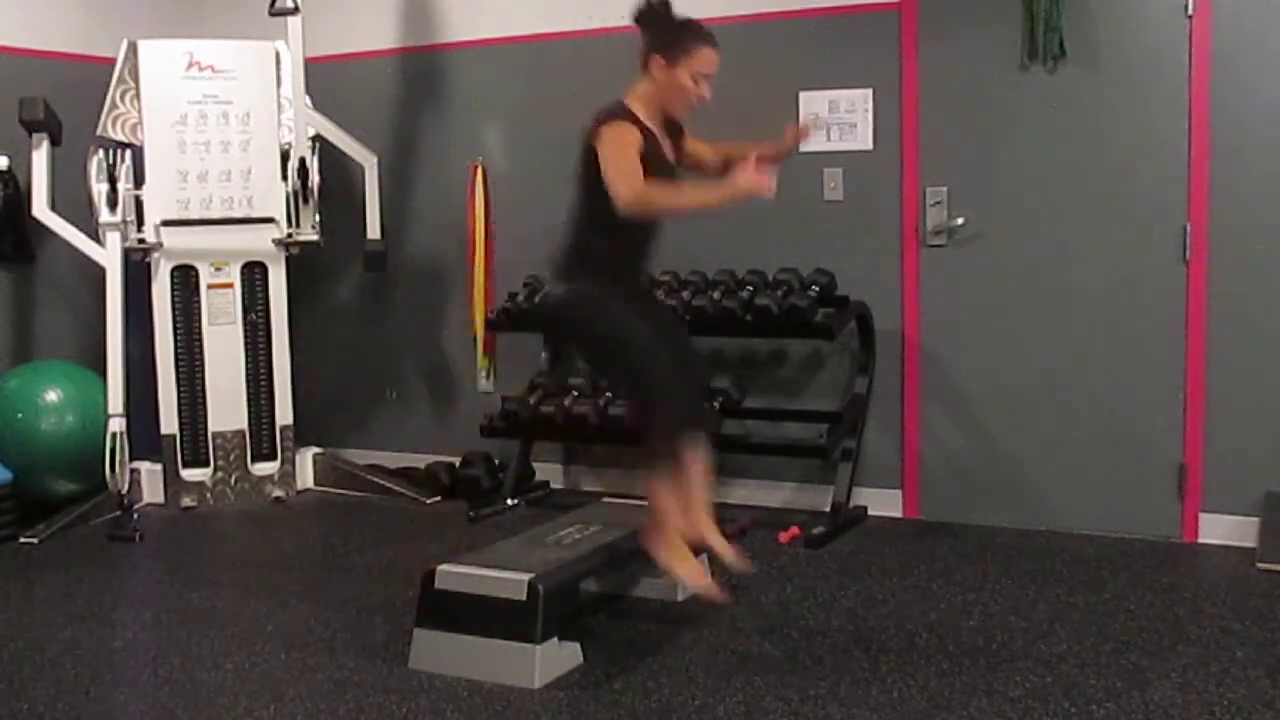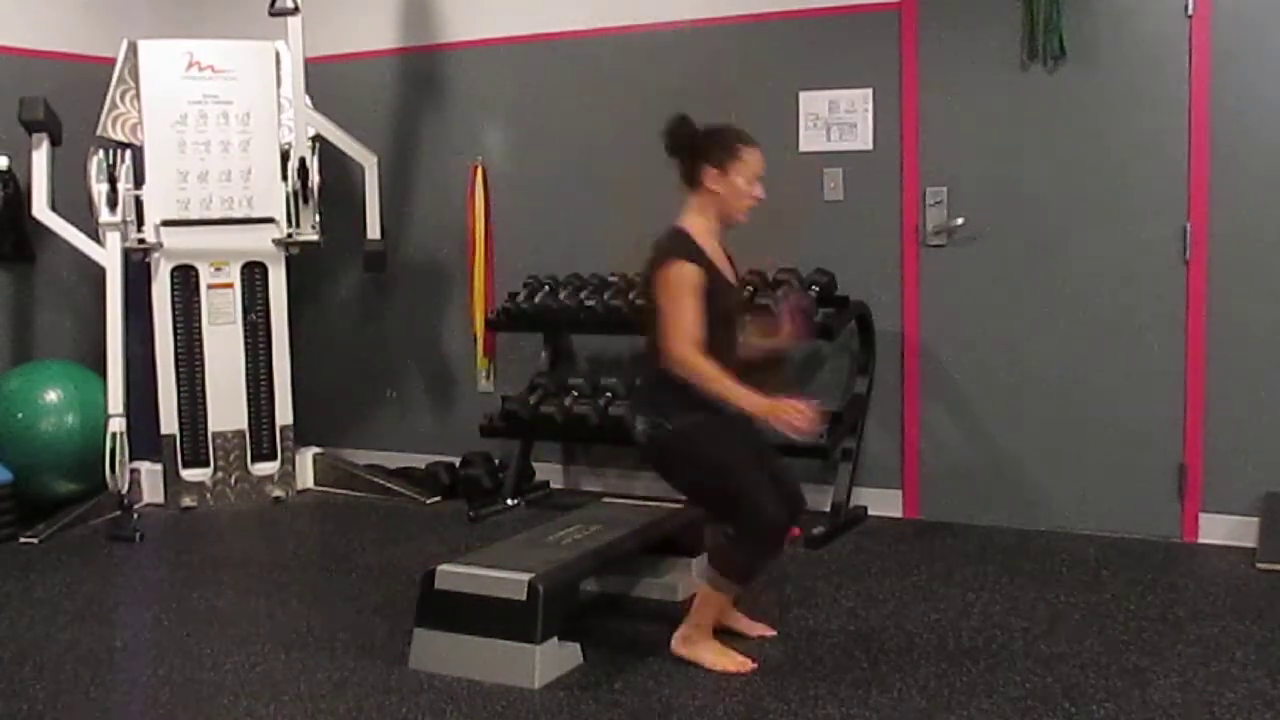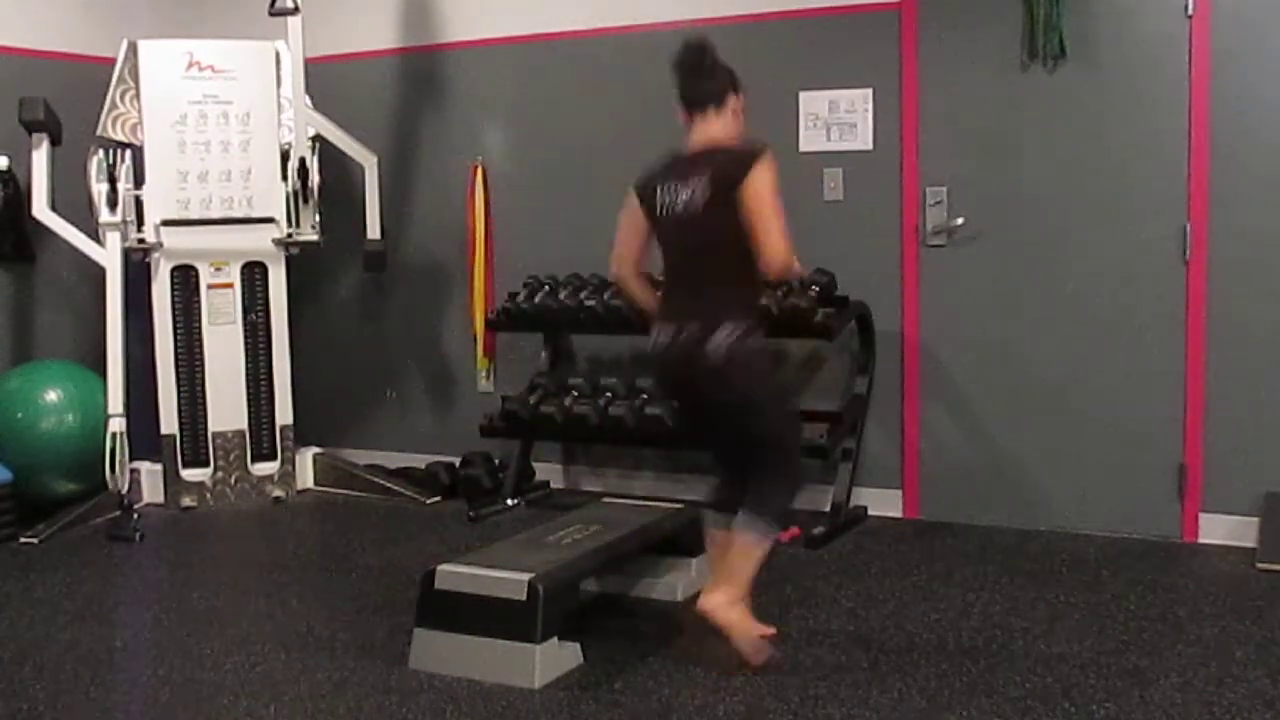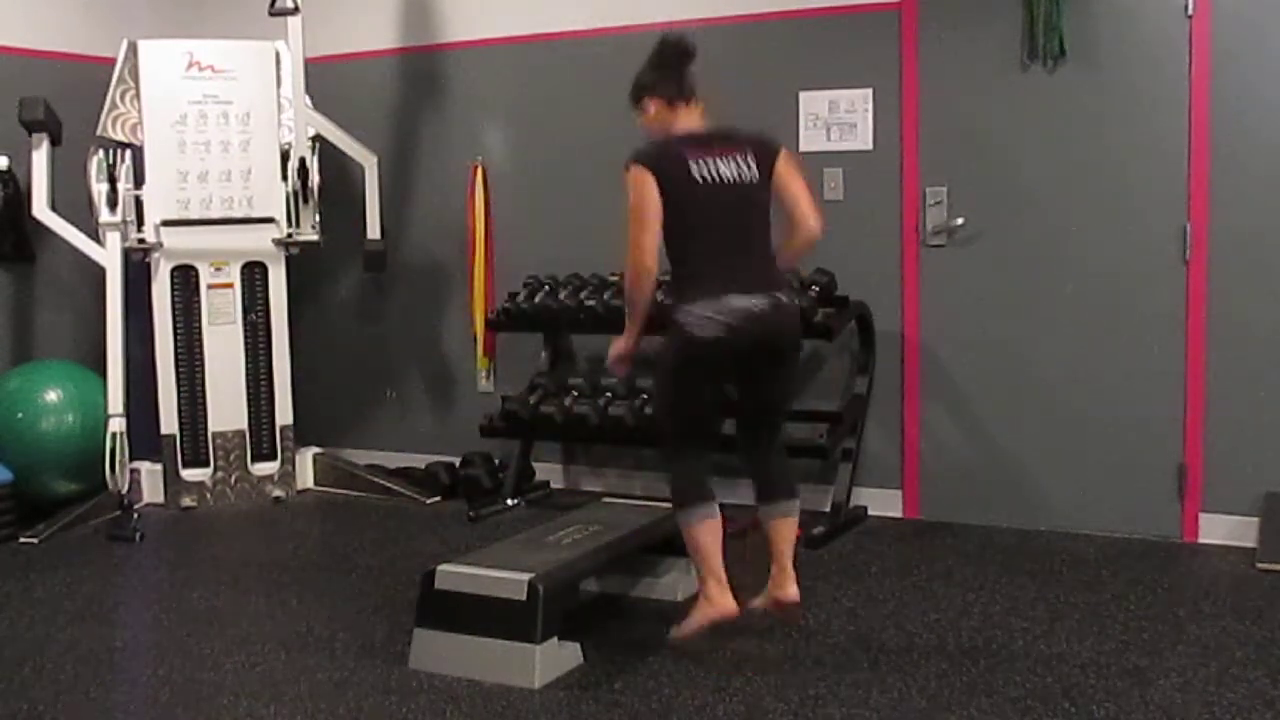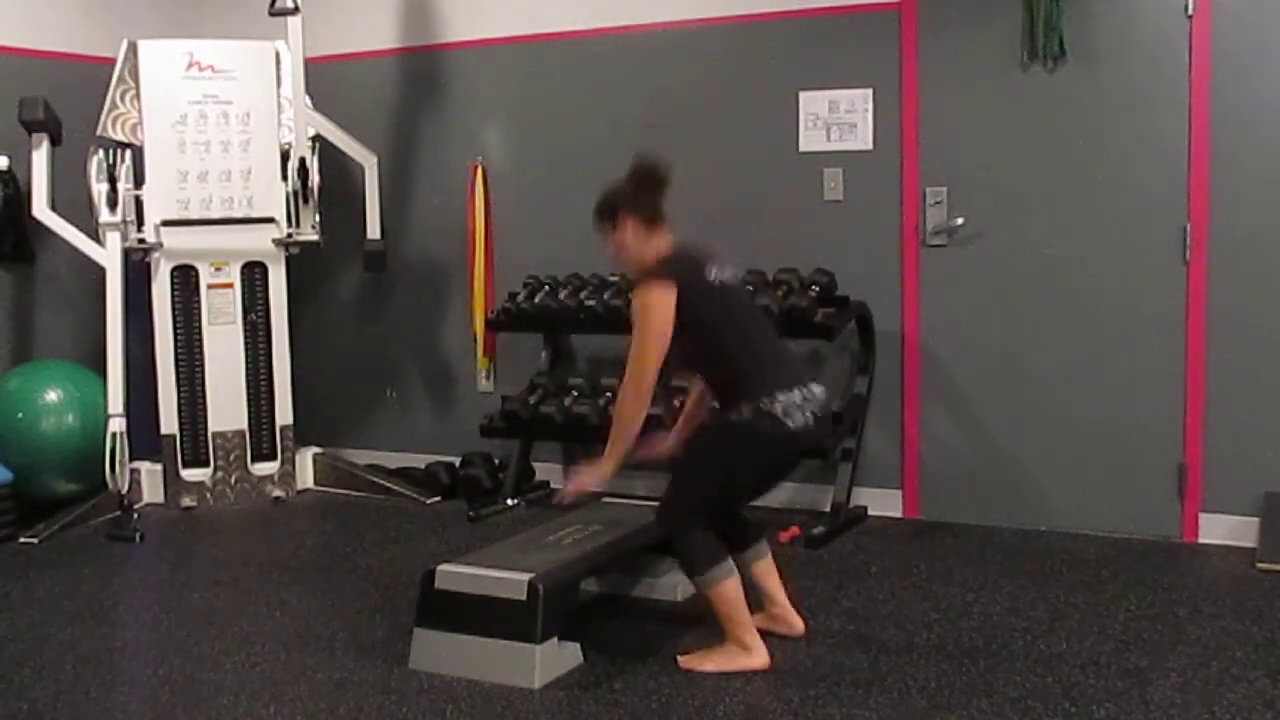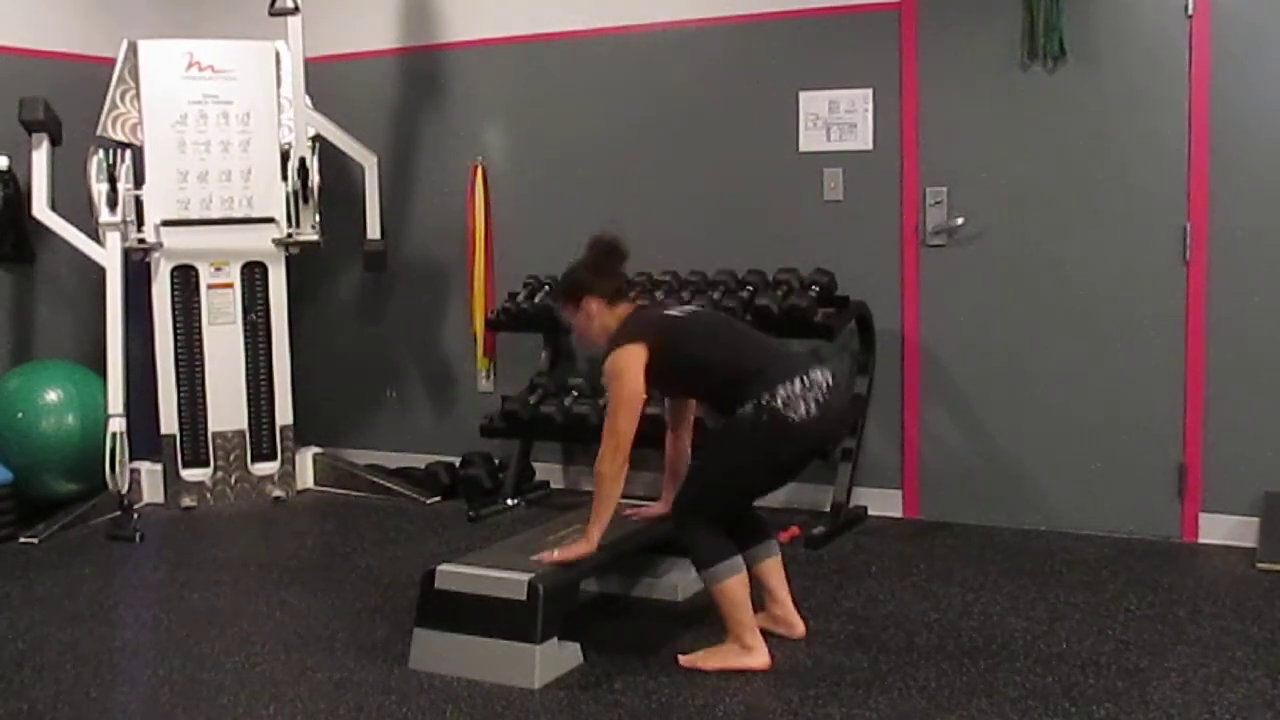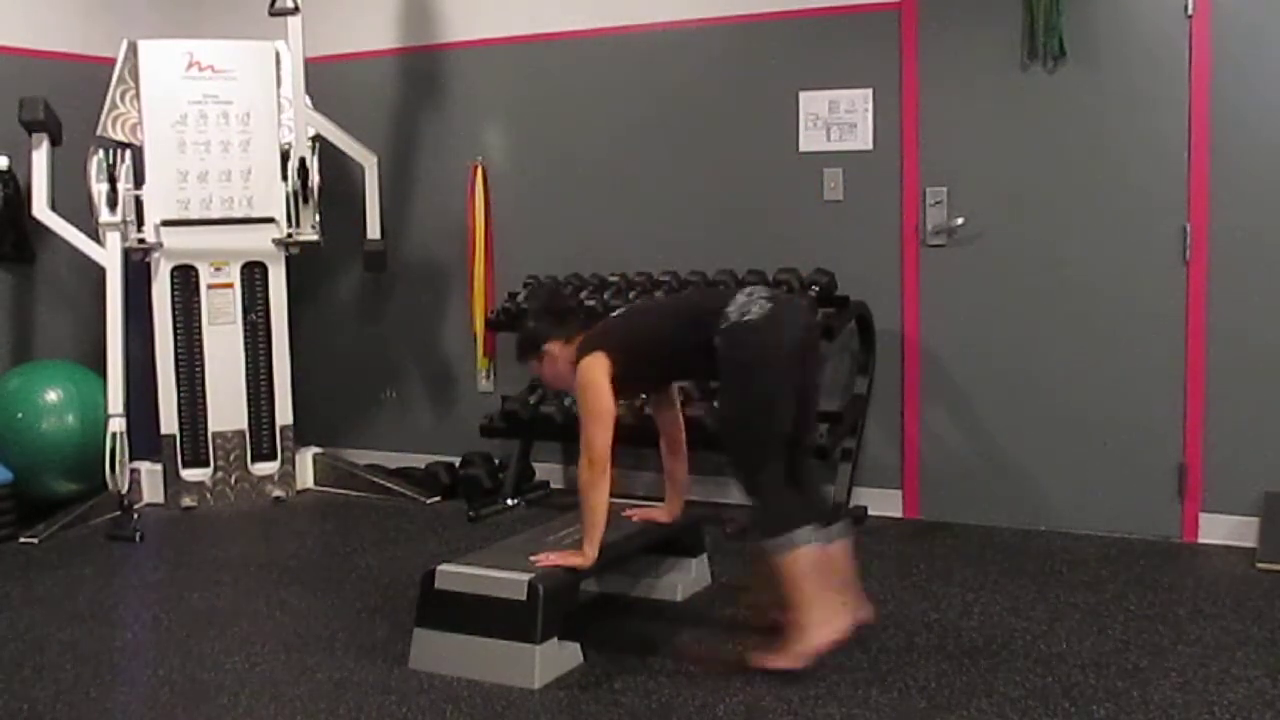
dt=0.2s
person 1, frame 1
left shoulder: (668, 130)
right shoulder: (618, 127)
left elbow: (716, 162)
right elbow: (631, 199)
left wrist: (775, 150)
right wrist: (731, 188)
left hip: (625, 290)
right hip: (587, 293)
left knee: (688, 387)
right knee: (669, 395)
left ankle: (696, 522)
right ankle: (670, 534)
person 1, frame 2
left shoulder: (711, 244)
right shoulder: (679, 256)
right elbow: (682, 355)
left wrist: (772, 339)
right wrist: (764, 407)
left hip: (704, 413)
right hip: (674, 421)
left knee: (777, 503)
right knee: (767, 517)
left ankle: (718, 606)
right ankle: (694, 634)
person 1, frame 3
left shoulder: (655, 179)
right shoulder: (748, 160)
left elbow: (623, 271)
right elbow: (775, 258)
right wrist: (790, 269)
left hip: (676, 347)
right hip: (726, 343)
left knee: (743, 467)
right knee: (779, 469)
left ankle: (717, 589)
right ankle: (726, 597)
person 1, frame 4
left shoulder: (650, 162)
right shoulder: (760, 148)
left elbow: (640, 266)
right elbow: (809, 227)
left wrist: (630, 335)
left hip: (701, 321)
right hip: (769, 316)
left knee: (686, 455)
right knee: (763, 447)
left ankle: (716, 594)
right ankle: (782, 580)
person 1, frame 5
left shoulder: (657, 280)
right shoulder: (702, 265)
left elbow: (639, 389)
left wrist: (605, 467)
right wrist: (676, 438)
left hip: (768, 411)
right hip: (804, 400)
left knee: (681, 516)
right knee: (713, 502)
left ankle: (744, 645)
right ankle: (781, 612)
person 1, frame 6
left shoulder: (627, 346)
right shoulder: (668, 322)
left elbow: (615, 451)
right elbow: (680, 424)
left wrist: (590, 537)
right wrist: (669, 497)
left hip: (786, 410)
right hip: (822, 394)
left knee: (696, 518)
right knee: (721, 503)
left ankle: (745, 645)
right ankle: (782, 612)
person 1, frame 7
left shoulder: (590, 360)
right shoulder: (642, 343)
left elbow: (596, 462)
right elbow: (672, 431)
left wrist: (588, 550)
right wrist: (673, 506)
left hip: (752, 328)
left knee: (764, 480)
right knee: (789, 473)
left ankle: (816, 620)
right ankle: (841, 601)
